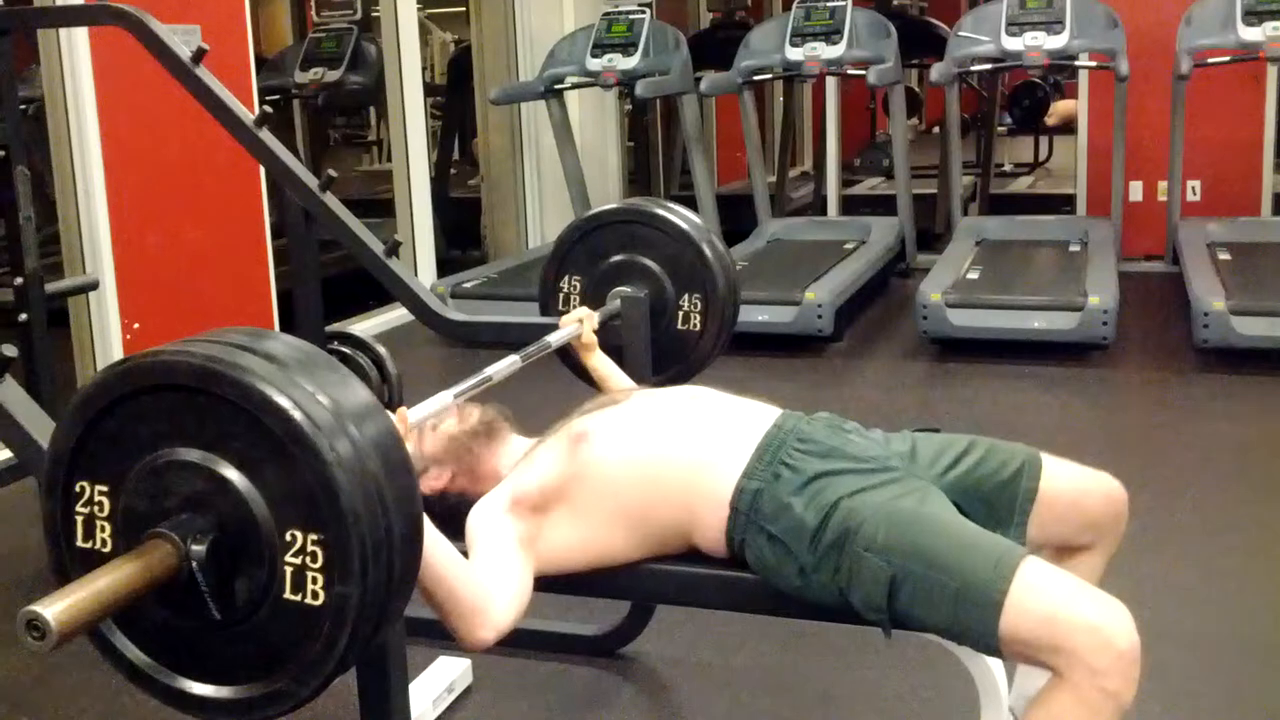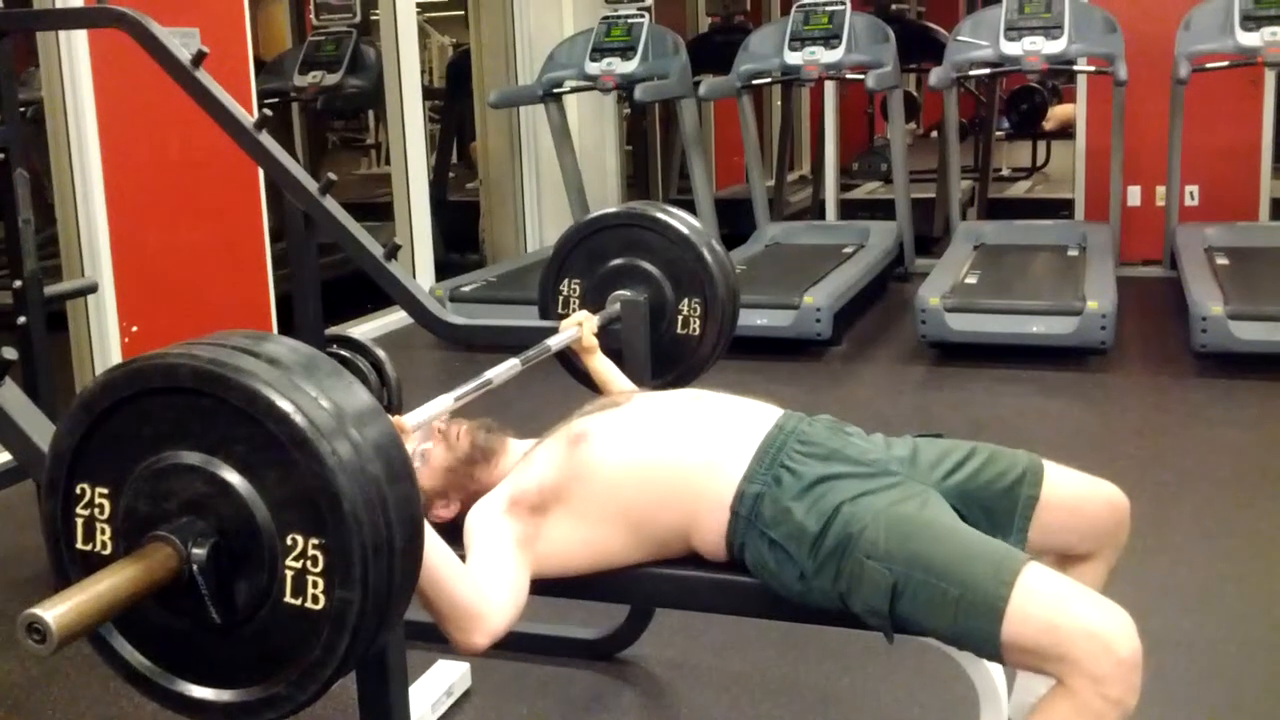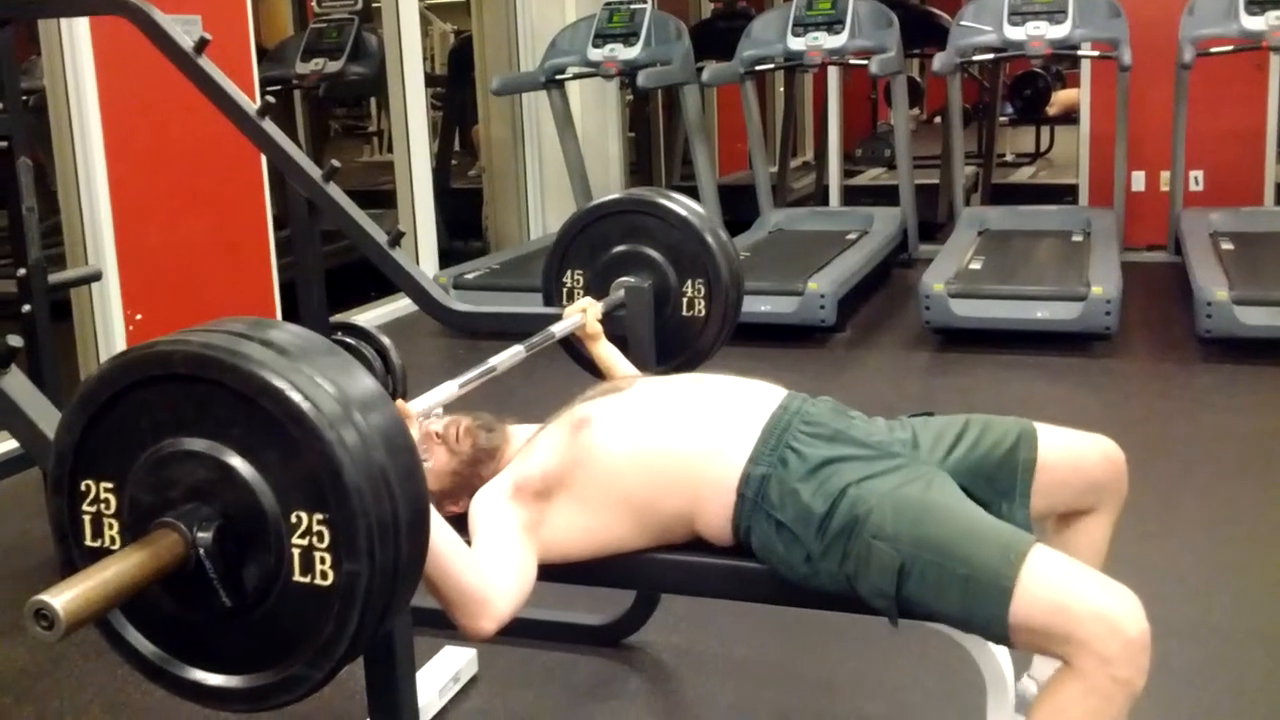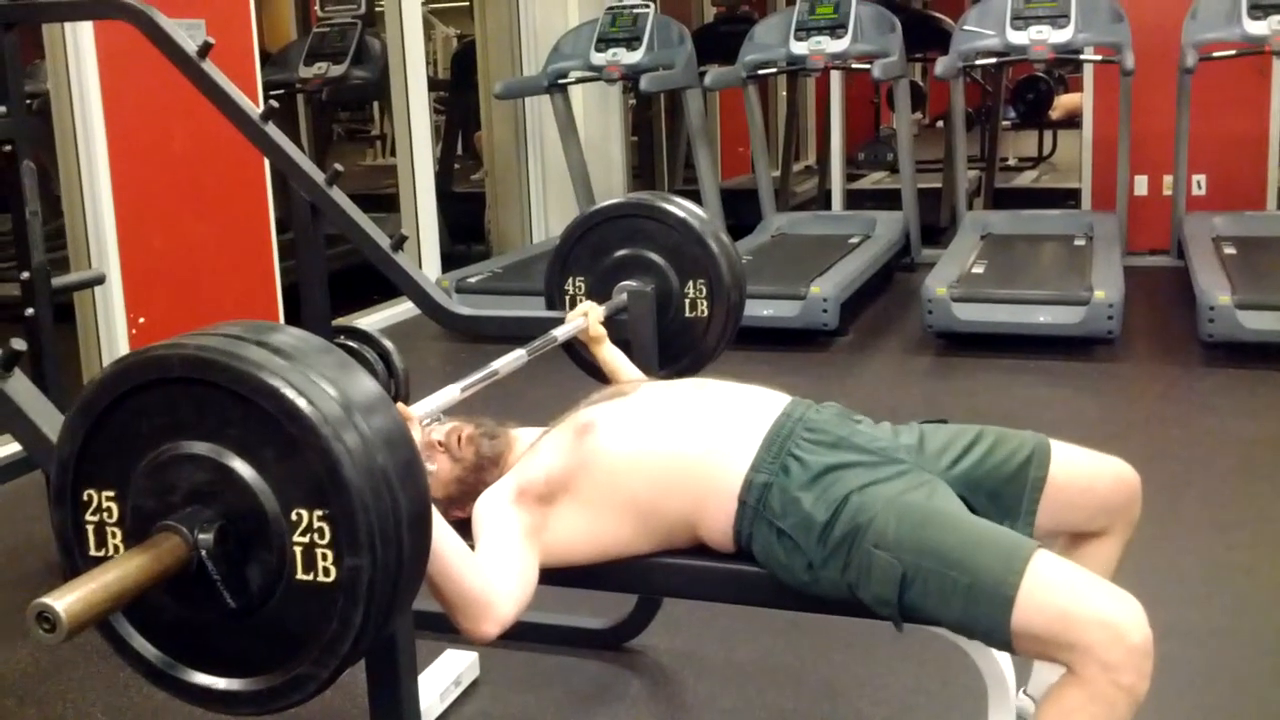
dt=0.5s
person 1, frame 1
left shoulder: (549, 458)
right shoulder: (502, 513)
right elbow: (486, 620)
left wrist: (589, 351)
left knee: (1101, 505)
right knee: (1105, 646)
person 1, frame 2
left shoulder: (546, 460)
right shoulder: (499, 515)
right elbow: (479, 623)
left wrist: (591, 352)
left knee: (1103, 516)
right knee: (1106, 653)
person 1, frame 3
left shoulder: (550, 443)
right shoulder: (501, 502)
right elbow: (486, 607)
left wrist: (595, 339)
left knee: (1099, 469)
right knee: (1114, 634)
person 1, frame 4
left shoulder: (552, 449)
right shoulder: (505, 505)
right elbow: (488, 611)
left wrist: (600, 342)
left knee: (1113, 491)
right knee: (1116, 641)
